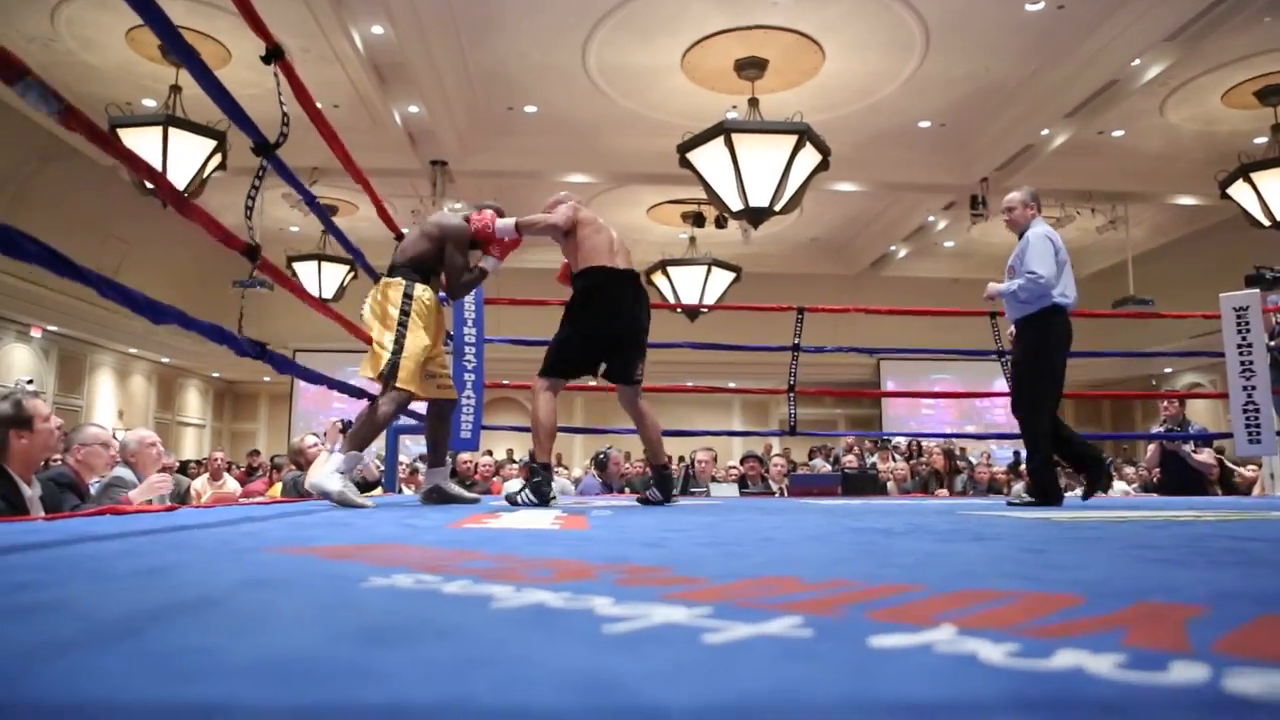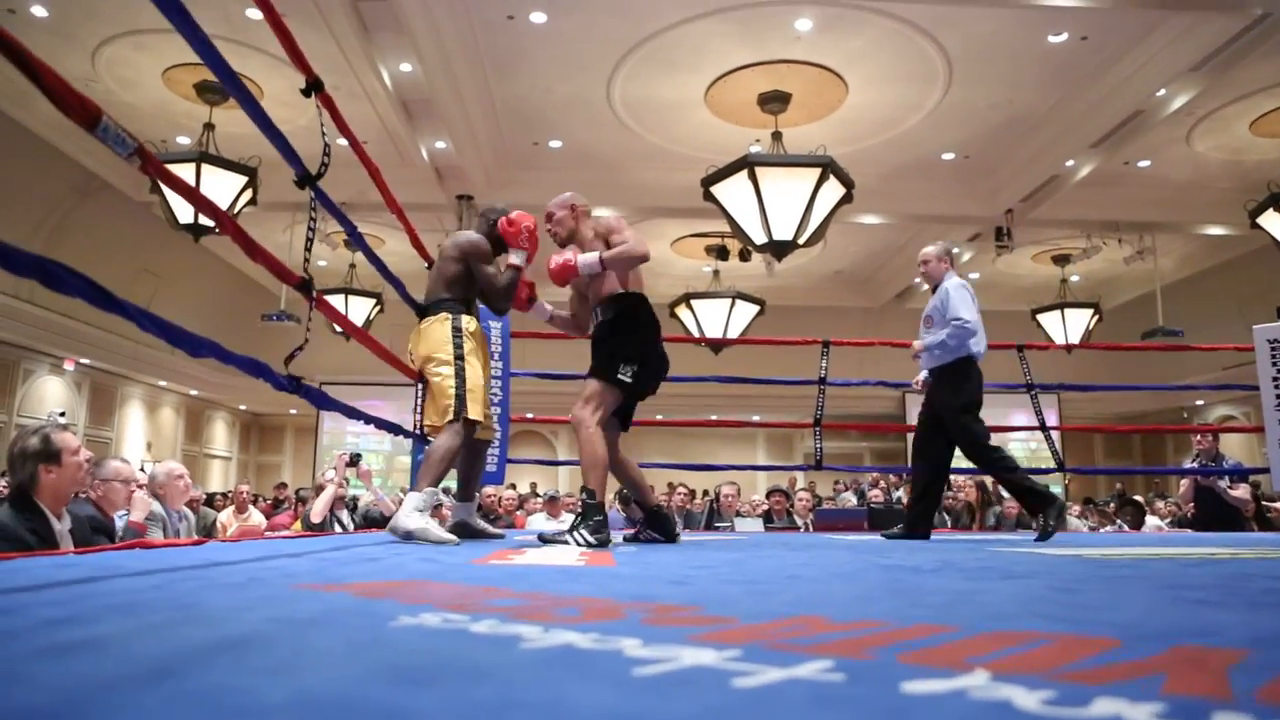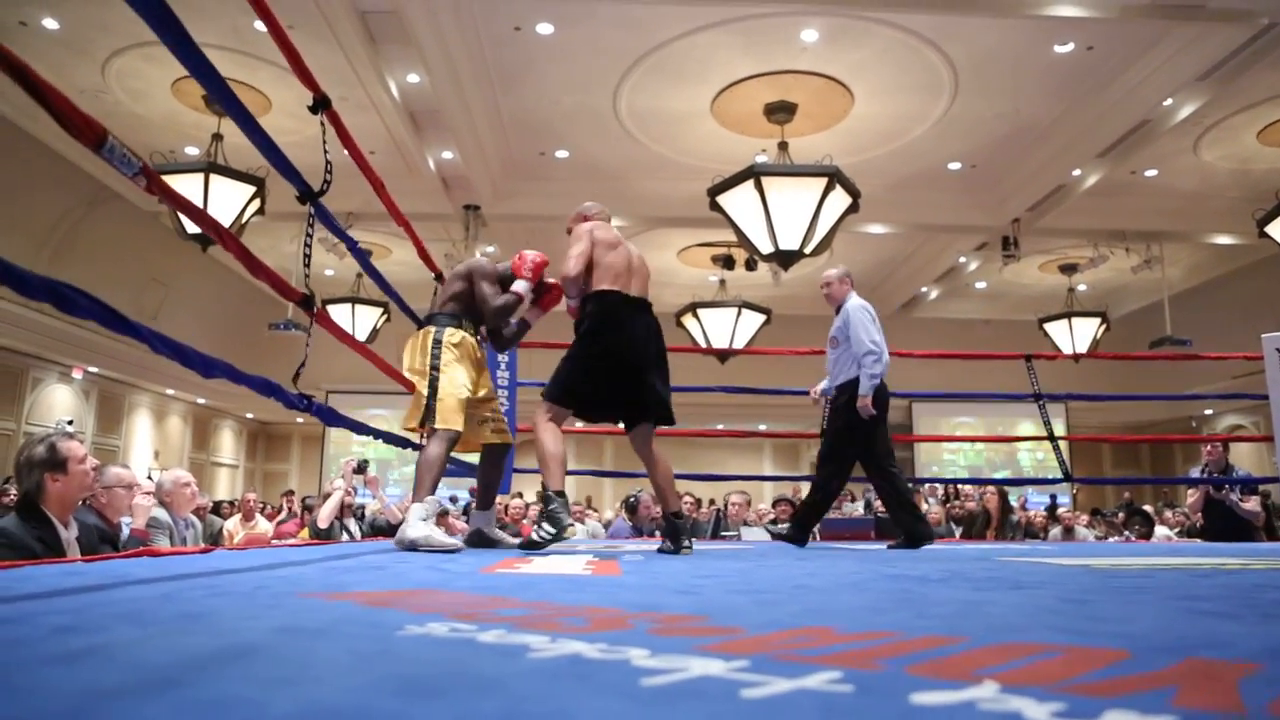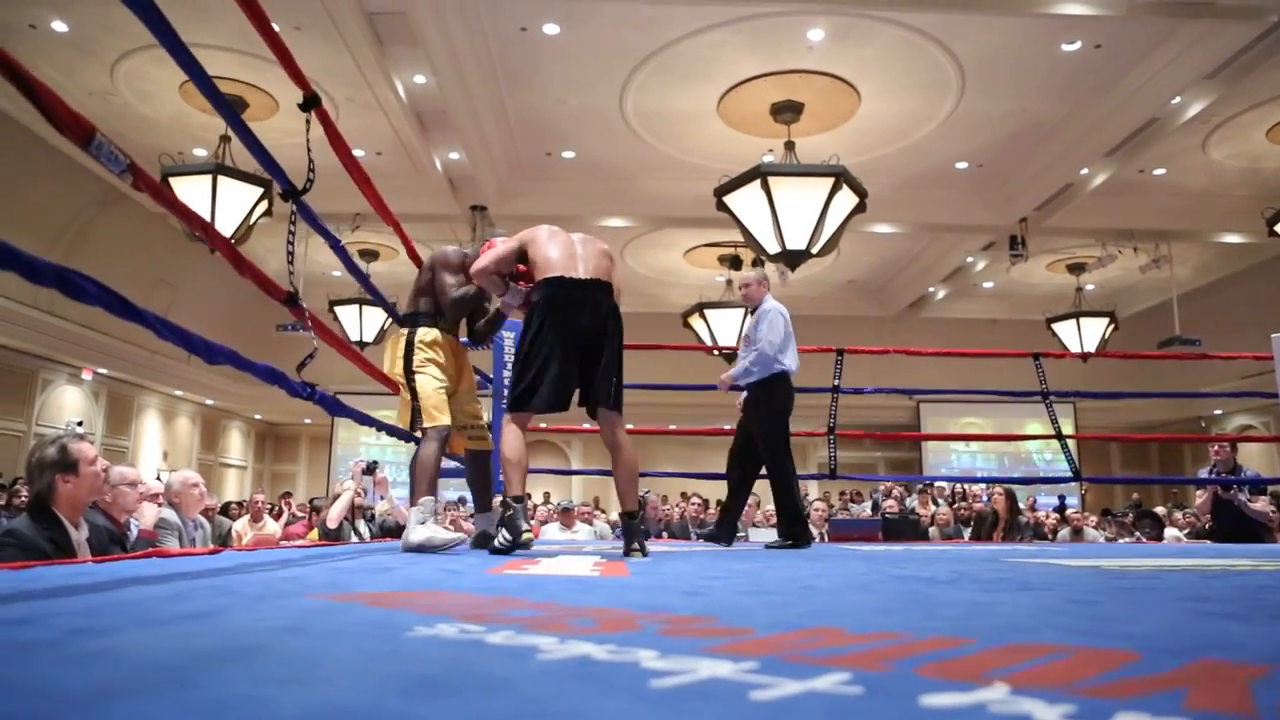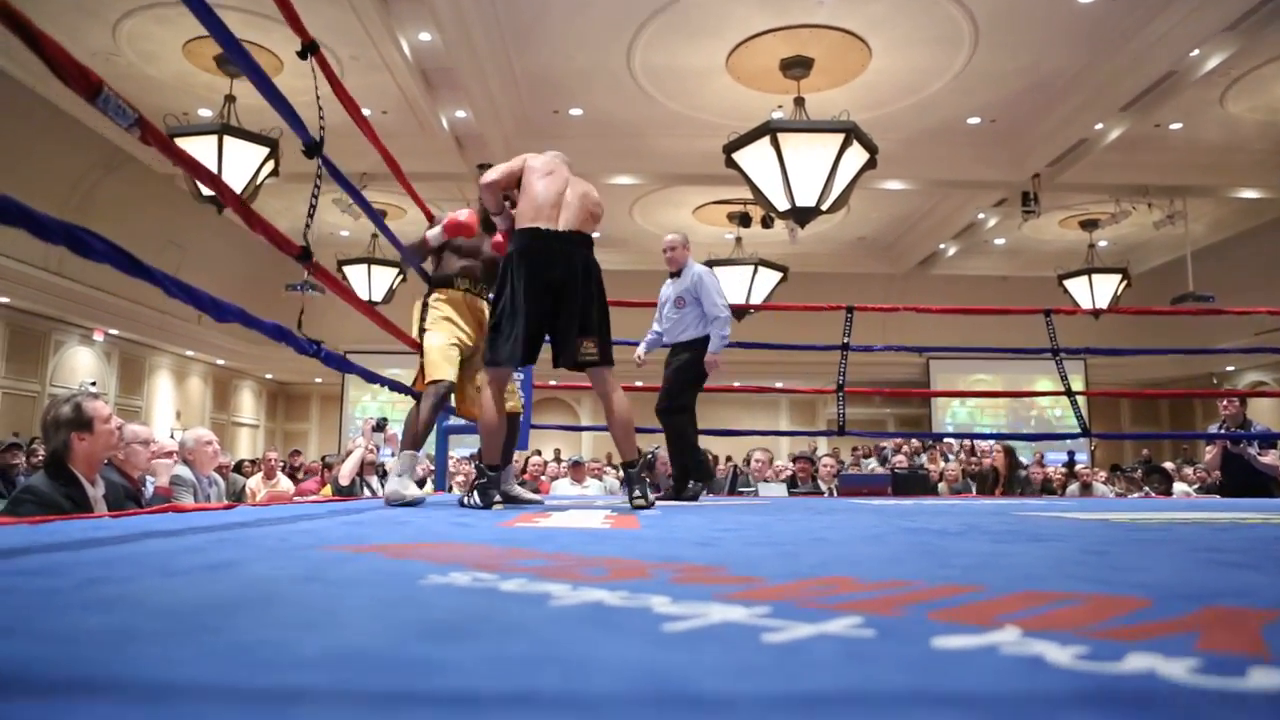
dt=0.5s
person 1, frame 1
left shoulder: (570, 210)
right shoulder: (608, 234)
left elbow: (553, 223)
left hip: (600, 301)
right hip: (631, 305)
left knee: (544, 387)
right knee: (632, 400)
left ankle: (540, 483)
right ankle: (664, 481)
person 1, frame 2
left shoulder: (600, 227)
right shoulder: (578, 276)
left elbow: (641, 252)
right elbow: (577, 323)
left wrist: (585, 262)
right wrist: (536, 305)
left hip: (629, 329)
right hip: (614, 334)
left knee: (585, 414)
right knee: (605, 443)
left ankle: (594, 519)
right ankle: (657, 520)
person 1, frame 3
left shoulder: (590, 230)
right shoulder: (637, 256)
left elbow: (570, 274)
left wrist: (575, 296)
right wrist: (583, 304)
left hip: (607, 327)
right hip: (644, 332)
left knee: (547, 417)
right knee: (644, 443)
left ankle: (555, 511)
right ankle: (677, 530)
person 1, frame 4
left shoulder: (534, 234)
right shoulder: (600, 248)
left elbow: (480, 269)
left wrist: (512, 296)
left hip: (554, 307)
right hip: (601, 309)
left knee: (515, 419)
right knee: (613, 430)
left ankle: (516, 519)
right ankle: (633, 533)
person 1, frame 5
left shoulder: (532, 163)
right shoulder: (593, 198)
left elbow: (489, 182)
left wrist: (504, 218)
left hip: (528, 258)
right hip: (577, 263)
left knee: (495, 378)
right knee: (604, 379)
left ankle: (488, 484)
right ankle: (636, 482)
person 2, frame 1
left shoulder: (450, 226)
right shoulder: (457, 228)
left elbow: (454, 284)
right elbow: (456, 288)
left wrist: (491, 258)
right wrist: (492, 259)
left hip: (417, 302)
right hip: (405, 297)
left knee: (443, 396)
right knee: (397, 391)
left ankle: (437, 483)
right ankle: (332, 472)
person 2, frame 2
left shoulder: (470, 247)
right shoulder: (474, 242)
left elbow: (498, 305)
right elbow: (500, 298)
left wrist: (519, 256)
right wrist: (518, 254)
left hip: (456, 335)
right hip: (452, 332)
left knee: (480, 430)
right knee: (463, 423)
left ankle: (463, 516)
right ankle: (412, 512)
person 2, frame 3
left shoulder: (492, 283)
right shoulder: (483, 268)
left elbow: (502, 342)
right elbow: (495, 313)
left wrist: (534, 311)
right wrist: (524, 284)
left hip: (466, 351)
right hip: (444, 344)
left knee: (498, 439)
right knee: (445, 431)
left ankle: (482, 526)
right ankle: (416, 523)
person 2, frame 4
left shoulder: (475, 280)
right shoulder: (451, 257)
left elbow: (478, 336)
right elbow: (450, 305)
left wrist: (506, 306)
left hip: (451, 353)
right hip: (421, 344)
left knee: (477, 440)
right knee: (438, 429)
left ankle: (487, 526)
right ankle: (420, 524)
person 2, frame 5
right shoulder: (454, 224)
right elbow: (413, 256)
right wrist: (441, 232)
left hip: (480, 316)
right hip: (445, 307)
left knee: (508, 403)
right knee: (437, 388)
left ankle: (505, 484)
right ankle: (399, 479)
person 3, frame 1
left shoulder: (1037, 237)
right shoulder: (1034, 239)
left elbow: (1039, 282)
left wrist: (1001, 289)
right wrist: (1020, 323)
left hip: (1042, 331)
right hip: (1042, 330)
left knee: (1033, 410)
right knee: (1032, 409)
left ankle: (1044, 489)
right ankle: (1090, 463)
person 3, frame 2
left shoulder: (954, 288)
right shoulder: (939, 295)
left elbow: (965, 326)
left wrist: (925, 345)
right wrist: (925, 373)
left hip: (957, 379)
right hip: (945, 380)
left knee: (977, 447)
right knee: (928, 451)
left ankle: (1043, 504)
right ankle: (916, 523)
person 3, frame 3
left shoulder: (855, 309)
right shoulder: (846, 314)
left elbow: (870, 353)
left wrist: (864, 393)
right wrist: (824, 387)
left hip: (856, 398)
right hip: (855, 396)
left knee: (833, 464)
right knee: (880, 466)
left ankle: (801, 529)
right ankle: (915, 530)
person 3, frame 4
left shoulder: (771, 311)
right shoulder: (759, 315)
left elbow: (766, 352)
left wrist: (733, 375)
right wrist: (746, 393)
left hip: (771, 393)
right hip: (760, 395)
left knee: (777, 463)
right knee: (741, 462)
left ankle: (796, 533)
right ankle: (724, 528)
person 3, frame 5
left shoulder: (700, 275)
right shoulder: (668, 286)
left elbow: (720, 314)
right elbow: (660, 326)
left wrist: (714, 350)
right wrist: (644, 347)
left hip: (695, 352)
right hip: (678, 353)
left knee: (669, 408)
right knee: (679, 413)
left ankle: (700, 471)
right ankle: (684, 484)
